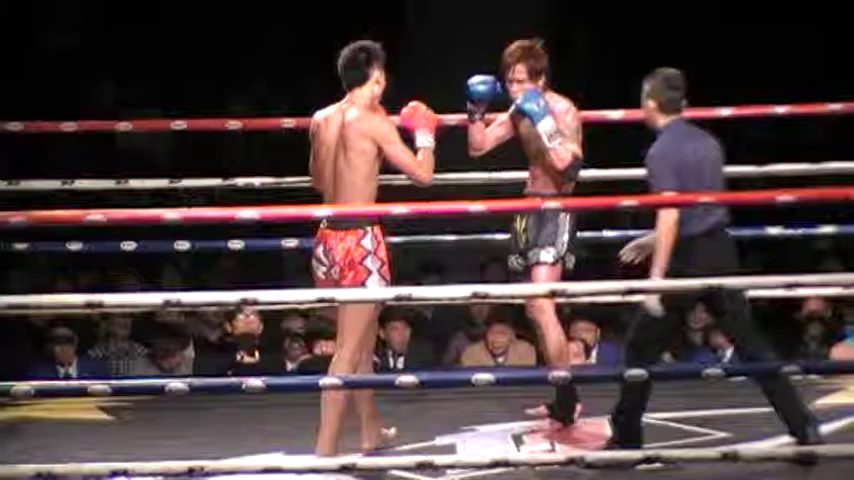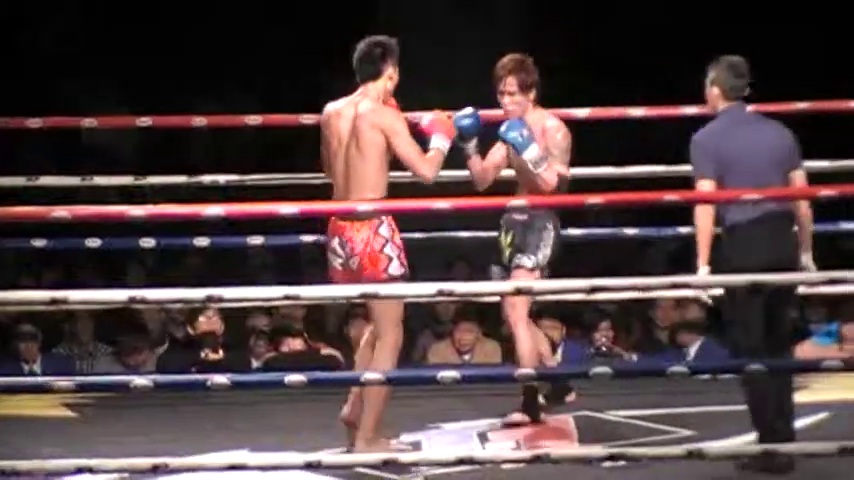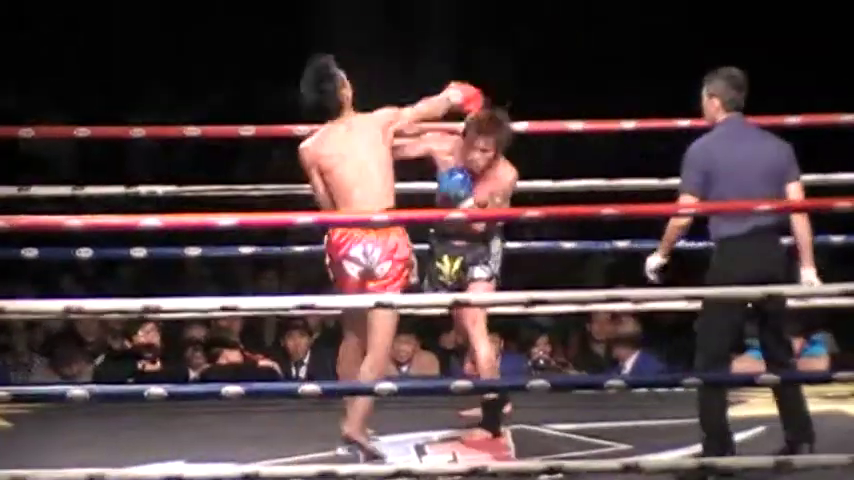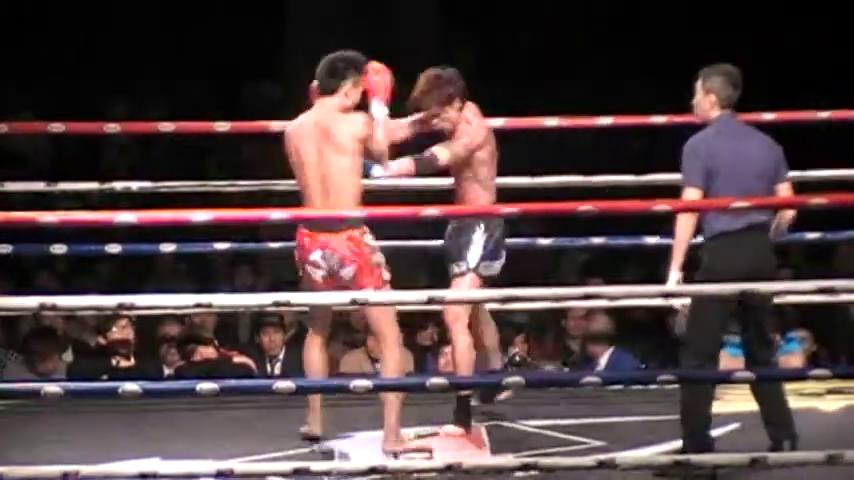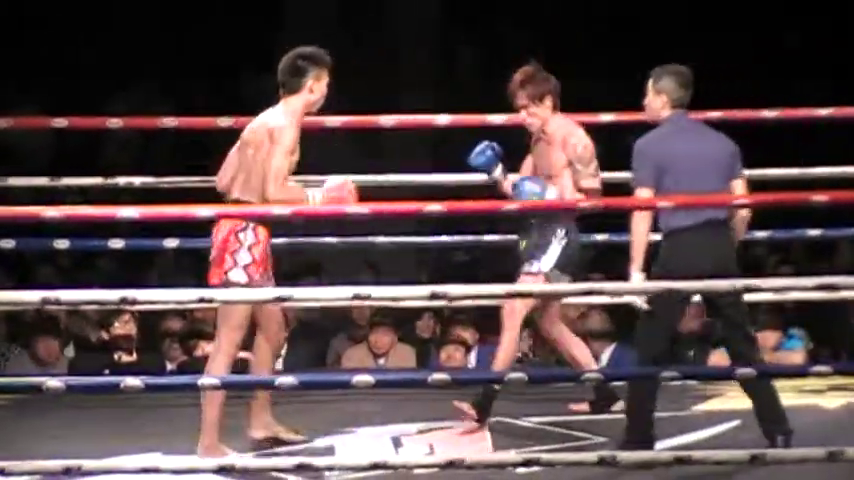
dt=0.5s
person 1, frame 1
left shoulder: (320, 121)
right shoulder: (375, 124)
right elbow: (423, 175)
right wrist: (425, 135)
left hip: (328, 238)
right hip: (359, 239)
left knee: (363, 341)
right knee: (348, 352)
left ankle: (371, 429)
right ankle: (325, 450)
person 1, frame 2
left shoulder: (331, 112)
right shoulder: (383, 116)
right elbow: (426, 172)
right wrist: (441, 140)
left hip: (340, 230)
right hip: (373, 230)
left knee: (377, 328)
right knee: (390, 338)
left ankle: (355, 405)
right ankle: (367, 436)
person 1, frame 3
left shoulder: (309, 149)
right shoulder: (381, 121)
left elbow: (327, 205)
right elbow: (428, 109)
right wrist: (454, 94)
left hip: (346, 240)
right hip: (387, 239)
left knee: (354, 334)
right knee: (379, 343)
left ankle: (354, 416)
right ankle: (356, 422)
person 1, frame 4
left shoulder: (294, 130)
right shoulder: (356, 123)
right elbow: (385, 146)
right wrist: (379, 104)
left hip: (312, 240)
right hip: (351, 241)
left knee: (317, 330)
right knee: (389, 339)
left ankle: (314, 418)
right ankle: (392, 434)
person 1, frame 5
left shoulder: (261, 121)
right shoulder: (286, 127)
left elbow: (223, 180)
right elbow: (274, 194)
right wrist: (325, 194)
left hip: (238, 229)
right hip: (243, 233)
left knee: (272, 327)
right knee: (228, 341)
left ankle: (261, 422)
right ankle: (209, 441)
person 2, frame 1
left shoulder: (662, 150)
right shoulder: (706, 142)
left elbow: (669, 218)
left wrist: (656, 277)
right wrist: (650, 241)
left hip: (689, 257)
right hip: (723, 250)
left knee: (643, 349)
right knee: (751, 347)
left ankle: (625, 441)
right ankle: (803, 431)
person 2, frame 2
left shoulder: (708, 137)
right shoulder: (780, 132)
left elbow: (706, 205)
right elbow: (802, 196)
left wrist: (703, 265)
right wrist: (805, 251)
left hip: (742, 245)
right hip: (783, 242)
left knee: (747, 348)
right knee: (777, 343)
left ankle: (773, 445)
right ankle: (781, 433)
person 2, frame 3
left shoulder: (702, 149)
right shoulder: (777, 146)
left elbow: (684, 213)
right elbow: (798, 210)
left wrist: (660, 254)
right wrist: (807, 265)
left hip: (731, 256)
right hip: (771, 253)
left knee: (712, 356)
right knee: (778, 351)
left ankle: (717, 451)
right ankle: (800, 440)
person 2, frame 4
left shoulder: (700, 145)
right shoulder: (767, 145)
left elbow: (689, 211)
right elbow: (787, 210)
left wrist: (675, 267)
left hip: (723, 254)
right hip: (760, 253)
left knee: (699, 354)
right knee: (761, 350)
left ankle: (697, 447)
right ankle: (783, 438)
person 2, frame 5
left shoulder: (650, 144)
right shoulder: (722, 142)
left elbow: (643, 211)
right elbow: (742, 207)
left wrist: (636, 269)
left hip: (679, 249)
right hip: (719, 248)
left knee: (650, 348)
right knee: (741, 342)
left ankle: (637, 441)
right ankle: (776, 430)
person 3, frame 1
left shoulder: (563, 112)
right shoulder: (518, 112)
left elbow: (570, 171)
right elbow: (477, 147)
left wrist: (543, 123)
right wrist: (476, 109)
left hip: (555, 215)
right hip: (530, 212)
left knee: (541, 308)
right knee: (536, 308)
left ankle: (564, 406)
right ankle: (563, 396)
person 3, frame 2
left shoulder: (554, 129)
right shoulder: (510, 131)
left elbow: (557, 188)
right elbow: (481, 181)
left wrist: (529, 149)
right wrist: (469, 144)
left hip: (539, 224)
right hip: (515, 222)
left knee: (514, 311)
right knee: (516, 314)
left ankle: (530, 404)
person 3, frame 3
left shoulder: (505, 175)
right shoulder: (444, 147)
left elbow: (486, 227)
right elbow: (396, 150)
left wrist: (465, 201)
left hip: (480, 246)
right hip: (444, 242)
left knee: (474, 328)
right knee: (465, 326)
left ankle: (492, 419)
right ankle: (497, 397)
person 3, frame 4
left shoulder: (472, 132)
right shoulder: (458, 115)
left elbow: (425, 164)
left wrist: (375, 169)
left hip: (479, 227)
right hip: (467, 223)
left knee: (455, 317)
right knee: (474, 310)
left ankle: (463, 415)
person 3, frame 5
left shoulder: (575, 139)
right shoulder: (539, 141)
left elbow: (593, 197)
right elbow: (519, 192)
left wrist: (548, 194)
right wrist: (496, 170)
left hip: (558, 235)
right hip: (542, 234)
left knee: (512, 315)
right knee: (551, 326)
left ankle: (484, 403)
right ankle: (605, 395)
